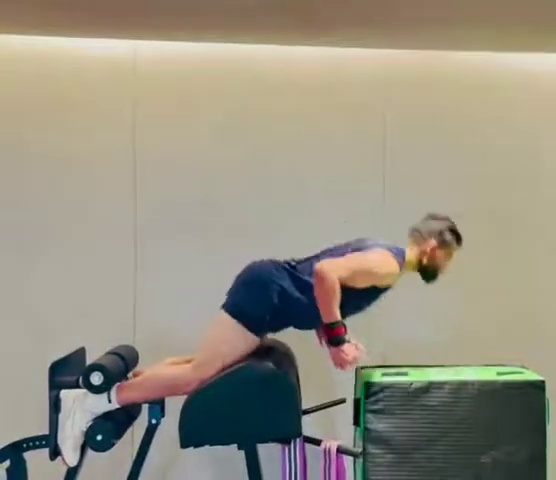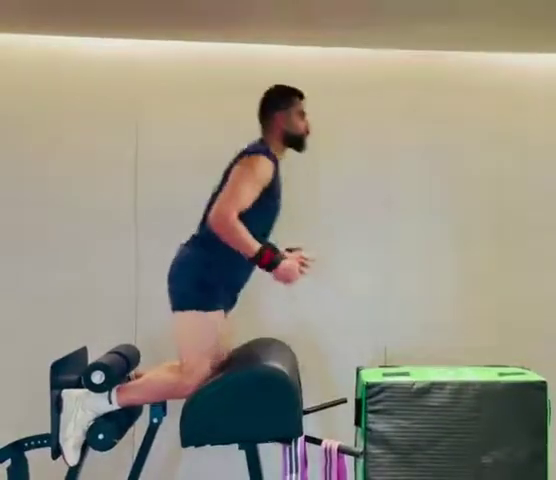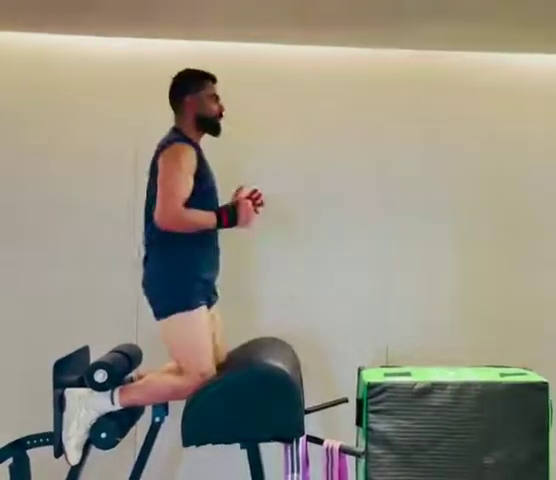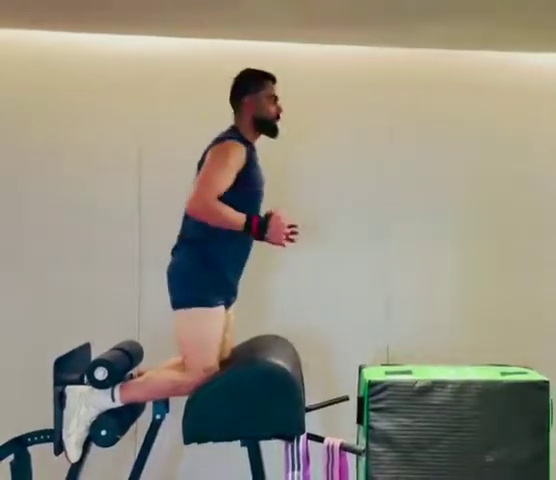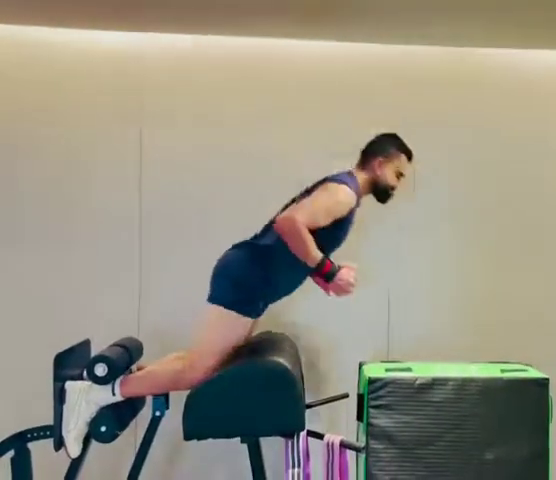
dt=0.5s
person 1, frame 1
left shoulder: (384, 255)
right shoulder: (389, 265)
right elbow: (326, 272)
left wrist: (327, 329)
right wrist: (337, 337)
left hip: (267, 287)
right hip: (264, 293)
left knee: (199, 364)
right knee: (197, 375)
left ankle: (119, 378)
right ankle: (97, 401)
person 1, frame 2
left shoulder: (264, 161)
right shoulder: (261, 162)
right elbow: (221, 217)
left wrist: (276, 255)
right wrist: (271, 261)
left hip: (214, 280)
right hip: (201, 278)
left knee: (208, 368)
right knee: (198, 378)
left ankle: (122, 382)
right ankle: (96, 402)
person 1, frame 3
left shoulder: (189, 150)
right shoulder: (179, 150)
right elbow: (168, 216)
left wrist: (234, 209)
right wrist: (229, 217)
left hip: (193, 279)
right hip: (176, 280)
left knee: (215, 366)
right knee: (198, 379)
left ankle: (122, 385)
right ankle: (96, 402)
person 1, frame 4
left shoulder: (243, 148)
right shoulder: (233, 147)
right elbow: (199, 204)
left wrist: (266, 228)
right wrist: (259, 227)
left hip: (215, 275)
right hip: (200, 274)
left knee: (217, 362)
right knee: (200, 374)
left ankle: (120, 381)
right ankle: (96, 399)
person 1, frame 5
left shoulder: (342, 190)
right shoulder: (344, 192)
right elbow: (288, 223)
left wrist: (323, 272)
right wrist: (328, 271)
left hip: (250, 280)
right hip: (246, 280)
left knee: (203, 361)
right knee: (199, 369)
left ankle: (124, 375)
right ankle: (98, 395)
